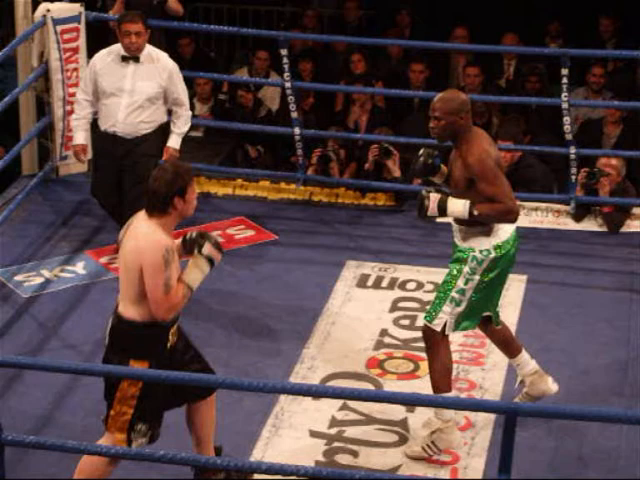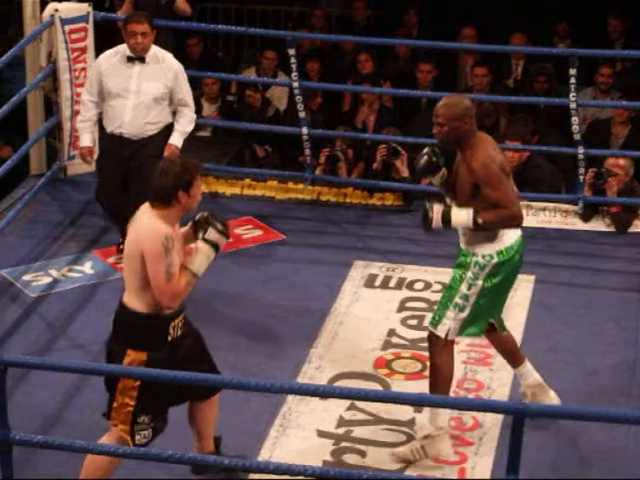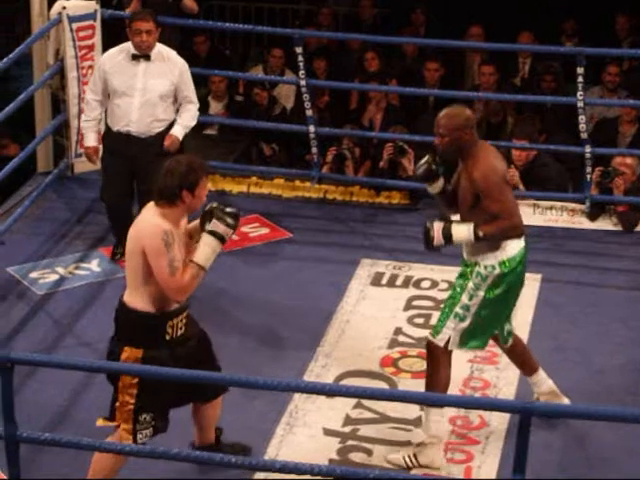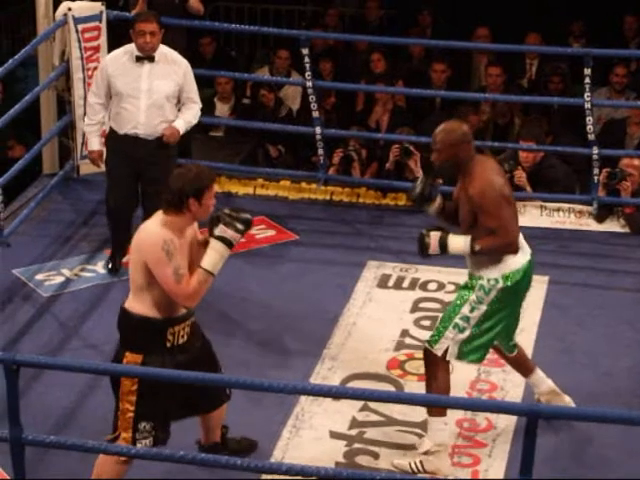
dt=0.3s
person 1, frame 1
left shoulder: (476, 154)
right shoulder: (466, 140)
left elbow: (509, 209)
left wrist: (448, 205)
left hip: (485, 251)
right hip: (487, 244)
left knee: (434, 329)
right knee: (483, 316)
left ankle: (444, 428)
right ankle: (536, 379)
person 1, frame 2
left shoulder: (480, 159)
right shoulder: (470, 146)
left elbow: (513, 214)
right elbow: (464, 192)
left wrist: (452, 217)
right wrist: (436, 174)
left hip: (490, 255)
right hip: (494, 249)
left knee: (439, 335)
right knee: (488, 322)
left ankle: (436, 436)
right ankle: (538, 391)
person 1, frame 3
left shoulder: (483, 171)
right shoulder: (474, 155)
left elbow: (514, 226)
right elbow: (458, 202)
left wrist: (454, 232)
right wrist: (435, 182)
left hip: (492, 266)
right hip: (503, 260)
left knee: (438, 345)
right knee: (500, 332)
left ankle: (431, 446)
right ankle: (550, 395)
person 1, frame 4
left shoulder: (481, 186)
right shoulder: (477, 166)
left elbow: (509, 241)
right elbow: (461, 217)
left wrist: (449, 243)
right wrist: (432, 201)
left hip: (497, 279)
right hip: (512, 271)
left knee: (436, 353)
right knee: (499, 340)
right ankle: (553, 397)
person 2, frame 1
left shoulder: (142, 219)
right shoulder: (156, 244)
right elbow: (165, 308)
left wrist: (183, 247)
right wrist: (201, 264)
left hip: (155, 332)
right hip: (139, 342)
left knee: (203, 390)
right knee: (121, 437)
person 2, frame 2
left shoulder: (153, 212)
right shoulder: (156, 232)
right elbow: (171, 296)
left wrist: (193, 232)
right wrist: (206, 250)
left hip: (169, 325)
right hip: (143, 333)
left knee: (207, 387)
right knee: (126, 432)
person 2, frame 3
left shoulder: (170, 213)
right shoulder: (155, 228)
right elbow: (179, 289)
left wrist: (203, 227)
right wrist: (213, 239)
left hip: (175, 322)
right hip: (144, 332)
left knee: (211, 387)
right knee: (130, 431)
left ankle: (206, 444)
person 2, frame 4
left shoulder: (186, 224)
right shoulder: (156, 237)
right elbow: (188, 295)
left wrist: (215, 237)
right wrist: (221, 245)
left hip: (181, 329)
right hip: (147, 338)
left knee: (215, 394)
right knee: (131, 439)
left ankle: (213, 443)
person 3, frame 1
left shoulder: (165, 65)
right shoulder: (100, 60)
left elbow: (181, 107)
right elbow: (85, 101)
left wrist: (174, 142)
right wrist: (80, 137)
left hip: (145, 143)
right hip: (106, 140)
left knee: (137, 204)
right knee: (104, 194)
person 3, frame 2
left shoulder: (170, 65)
right shoulder: (106, 61)
left elbow: (185, 107)
right elbow: (90, 101)
left wrist: (176, 140)
right wrist: (86, 138)
left hip: (151, 144)
right hip: (112, 142)
left knee: (145, 204)
right knee: (108, 197)
right ankle: (129, 235)
person 3, frame 3
left shoulder: (175, 63)
right shoulder: (110, 59)
left elbow: (189, 103)
right elbow: (94, 100)
left wrist: (178, 131)
right wrist: (90, 137)
left hip: (156, 143)
right hip: (117, 141)
left knee: (152, 201)
right knee: (113, 198)
right ankle: (122, 241)
person 3, frame 4
left shoulder: (178, 64)
right shoulder: (112, 61)
left elbow: (192, 104)
right elbow: (96, 103)
left wrist: (179, 126)
right wrist: (93, 141)
left hip: (160, 146)
right hip: (121, 144)
left knee: (157, 206)
right knee: (118, 204)
right ankle: (118, 250)
